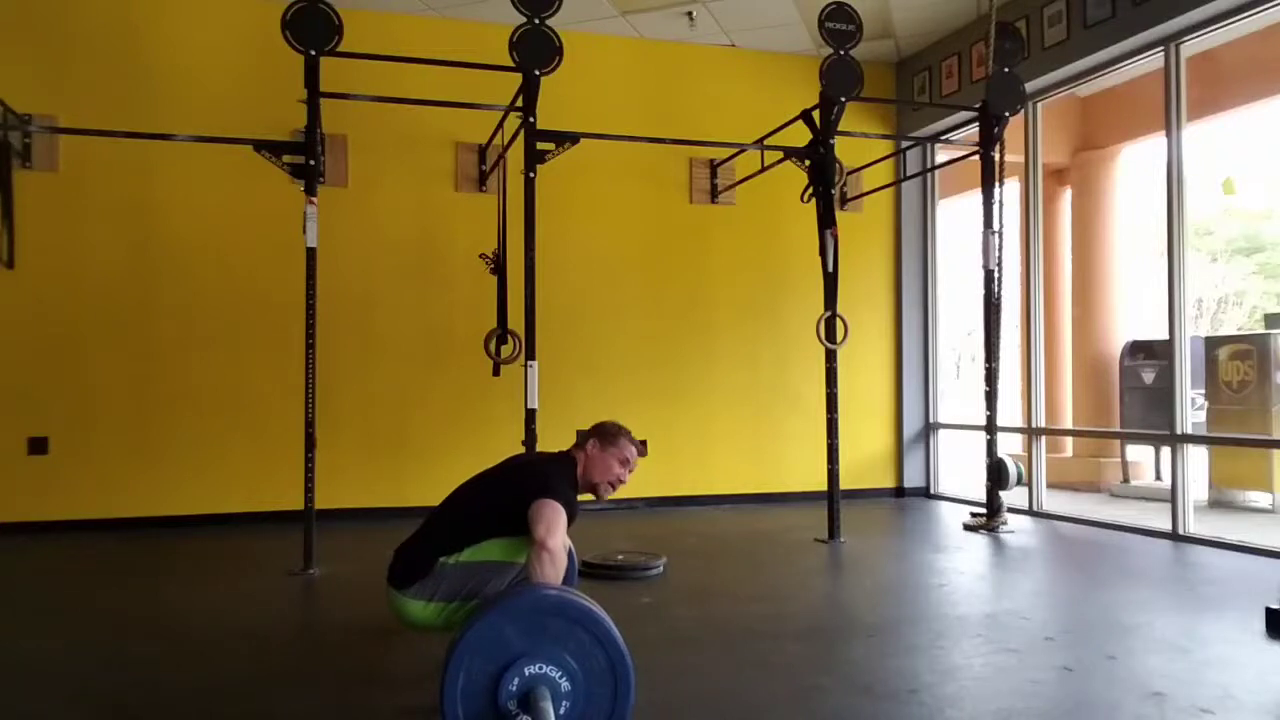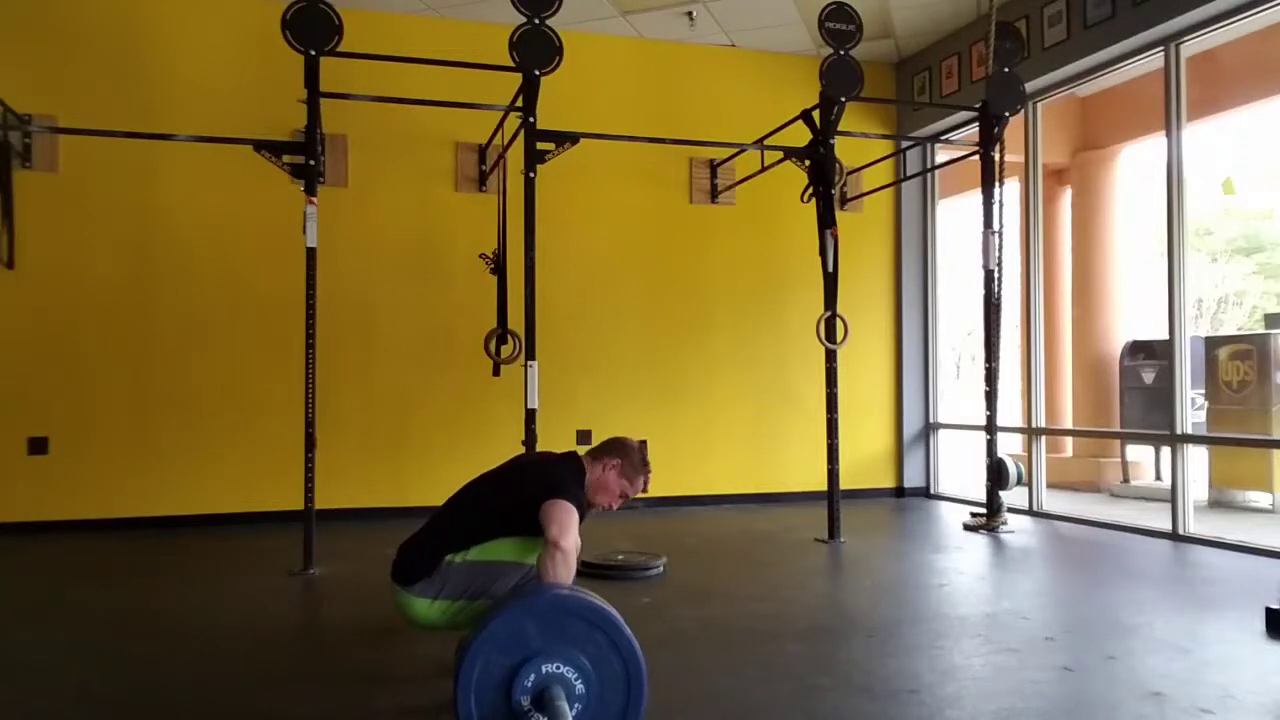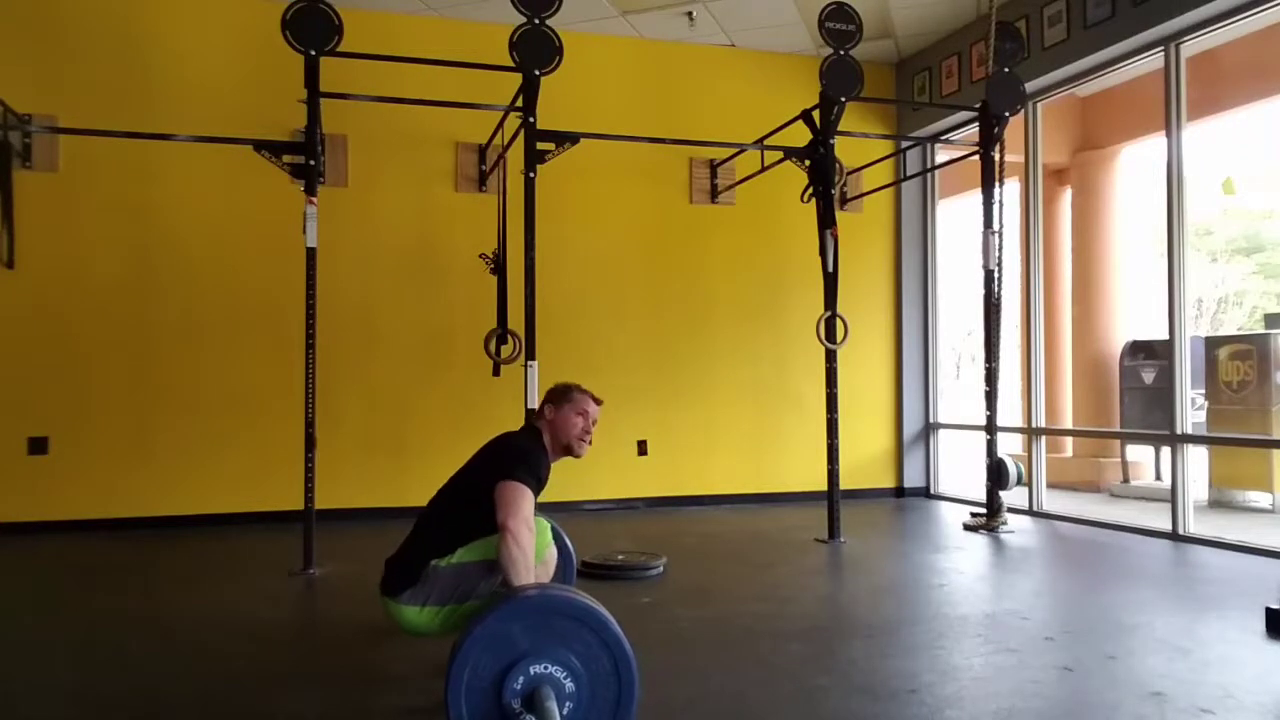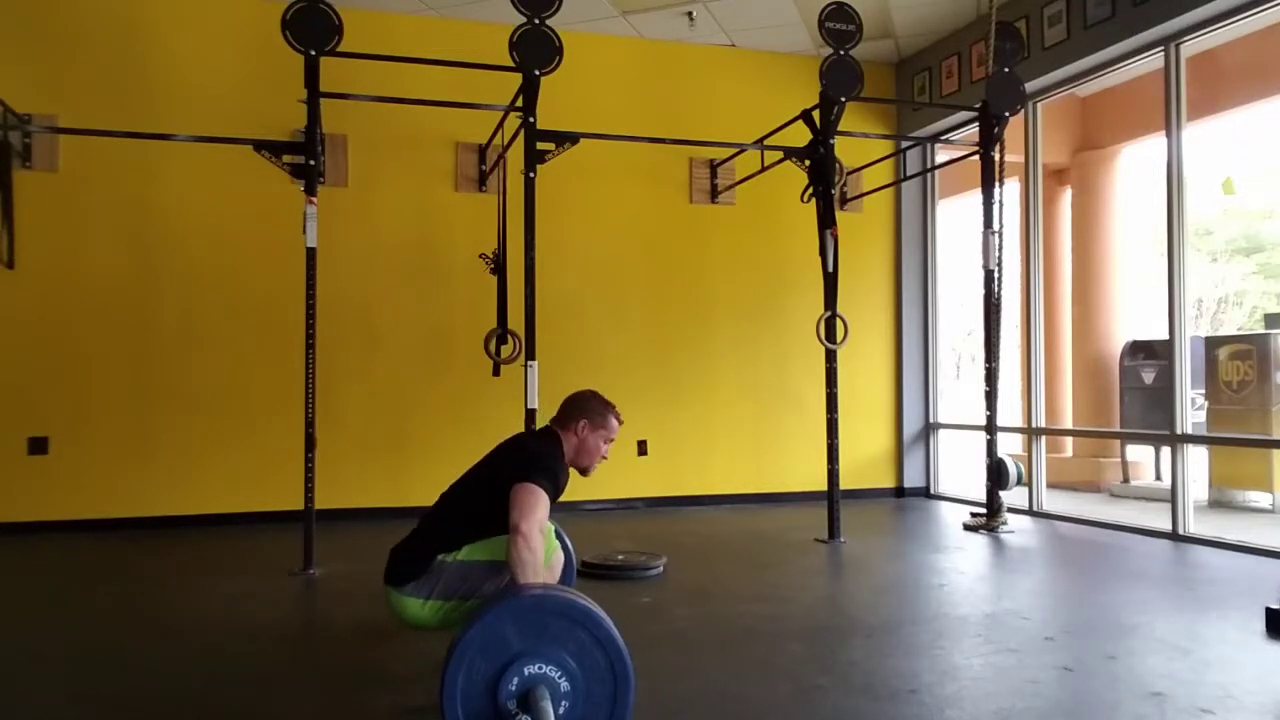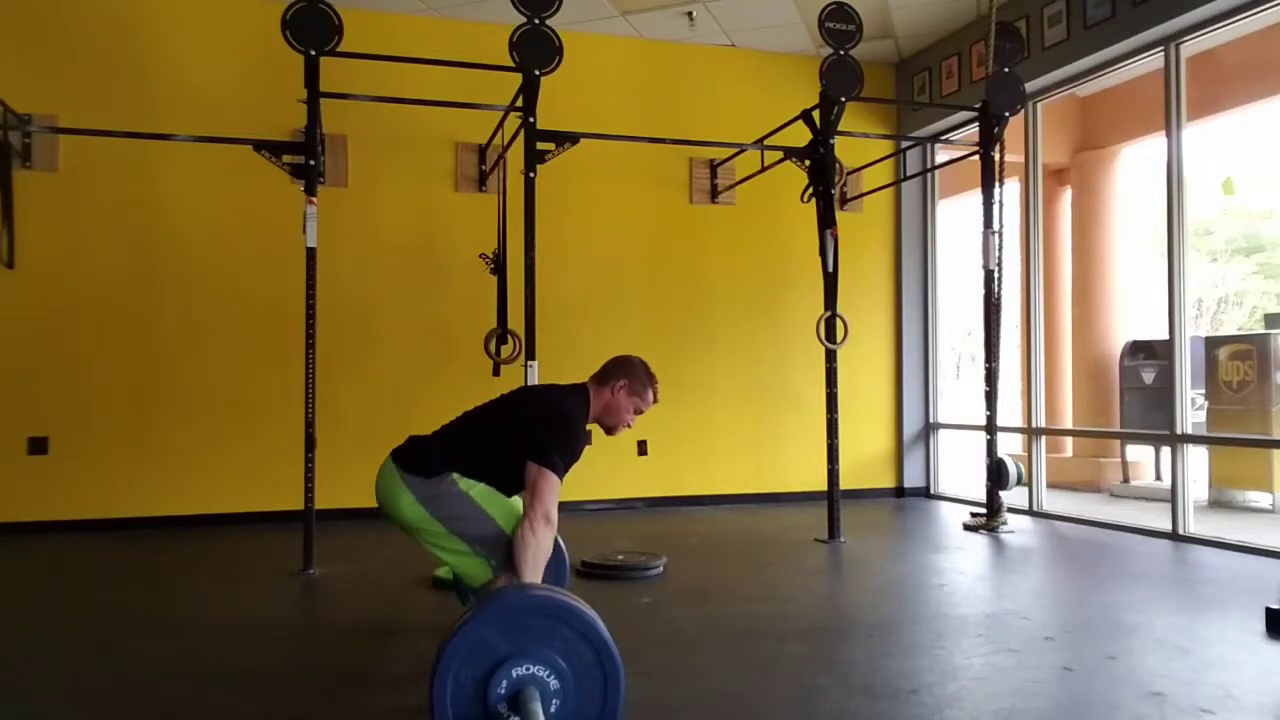
dt=1s
person 1, frame 1
left shoulder: (547, 468)
right shoulder: (557, 480)
right elbow: (548, 544)
left hip: (418, 580)
right hip: (423, 589)
right knee: (545, 556)
person 1, frame 2
left shoulder: (552, 467)
right shoulder: (566, 479)
right elbow: (562, 544)
left hip: (422, 573)
right hip: (428, 586)
right knee: (555, 554)
person 1, frame 3
left shoulder: (523, 449)
right shoulder: (526, 451)
right elbow: (514, 527)
left hip: (416, 586)
right hip: (418, 593)
right knee: (538, 539)
person 1, frame 4
left shoulder: (537, 448)
right shoulder: (546, 458)
right elbow: (526, 530)
left hip: (418, 575)
right hip: (420, 585)
right knee: (546, 553)
person 1, frame 5
left shoulder: (561, 405)
right shoulder: (564, 419)
left elbow: (526, 492)
right elbow: (540, 517)
left hip: (413, 475)
right hip: (420, 481)
left knee: (521, 549)
right knee: (519, 556)
